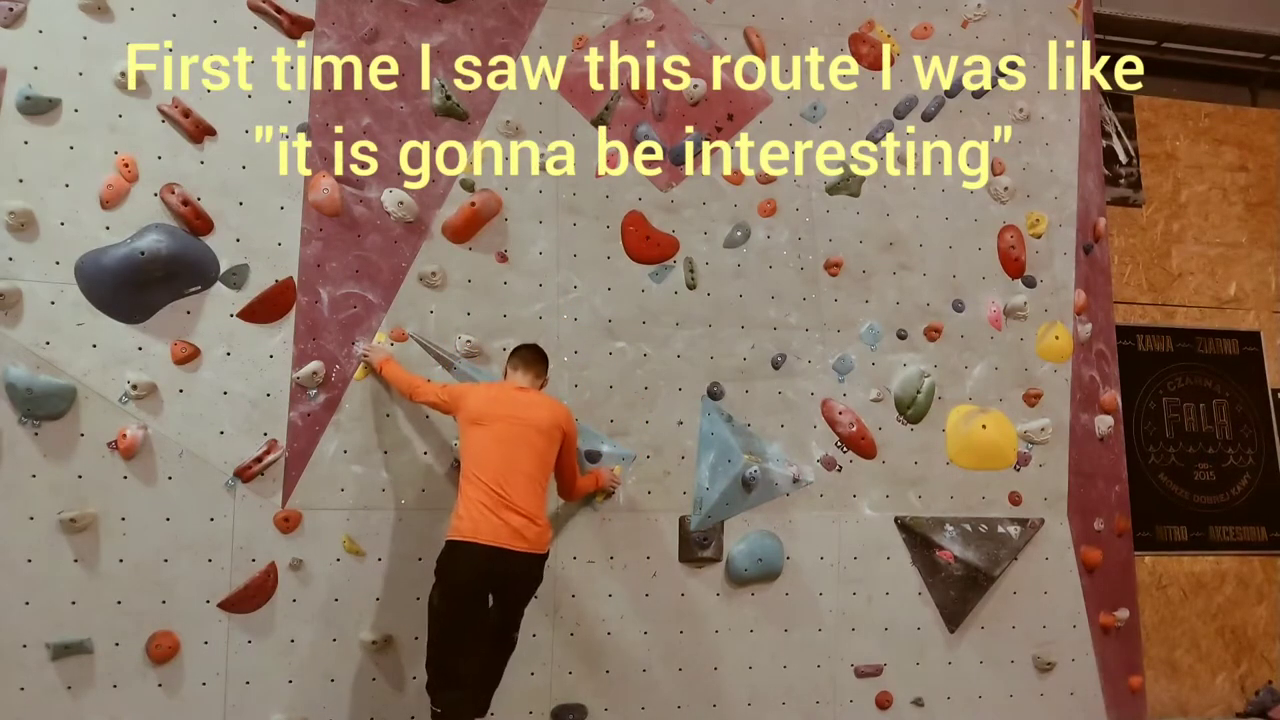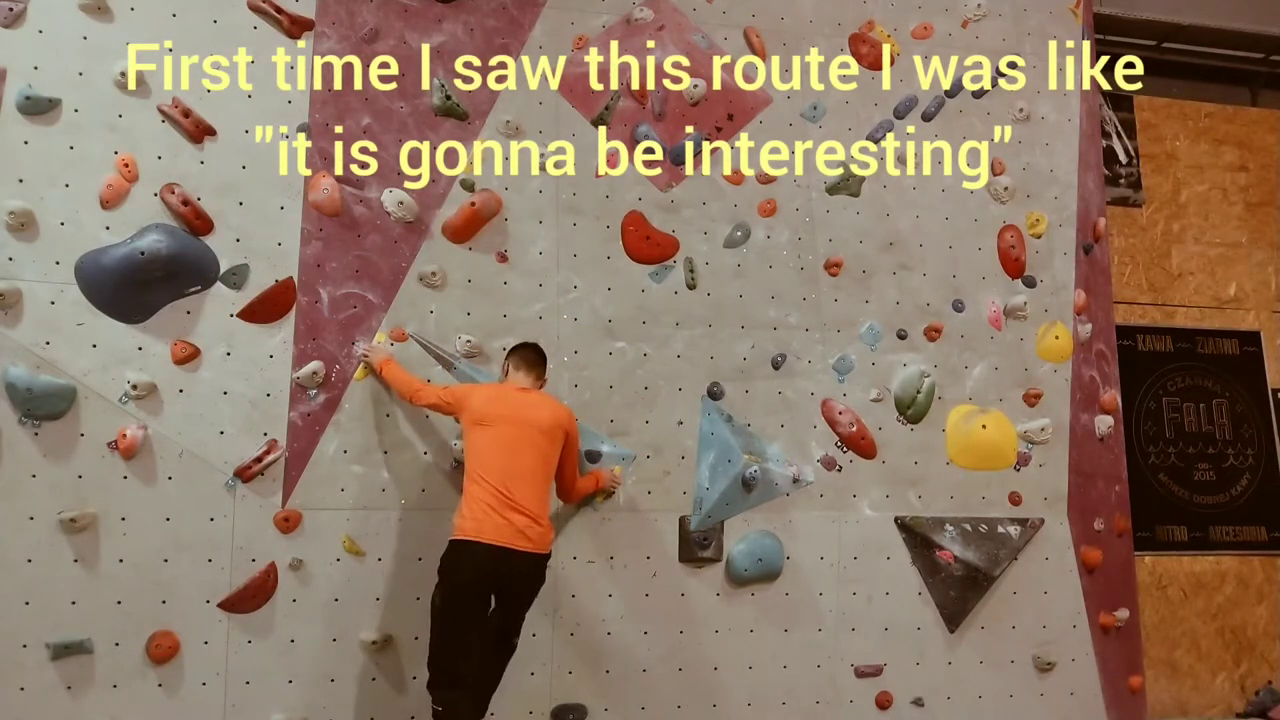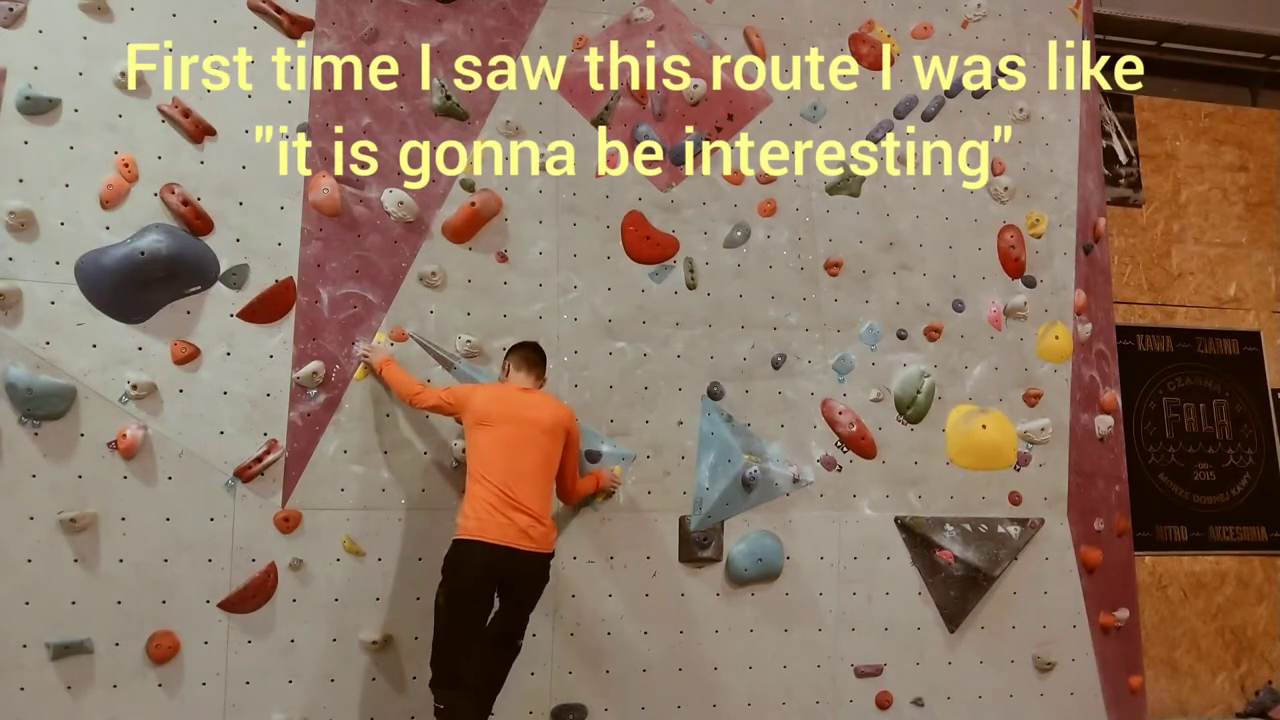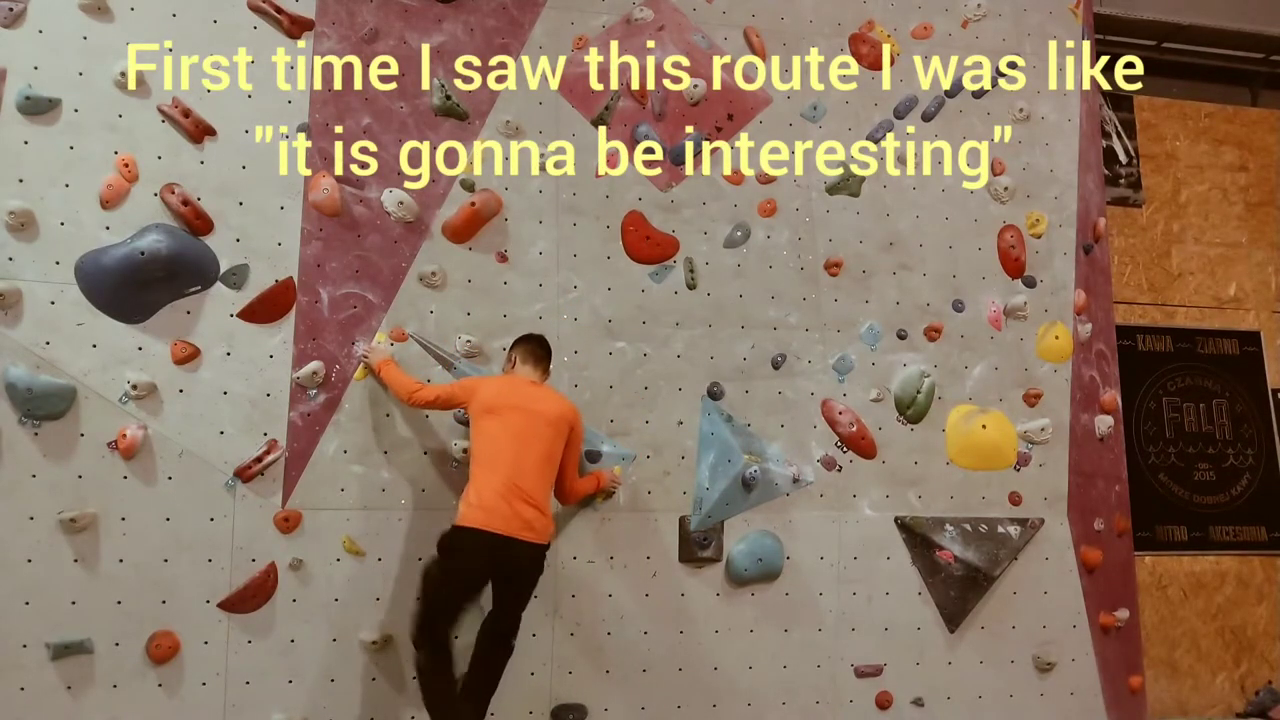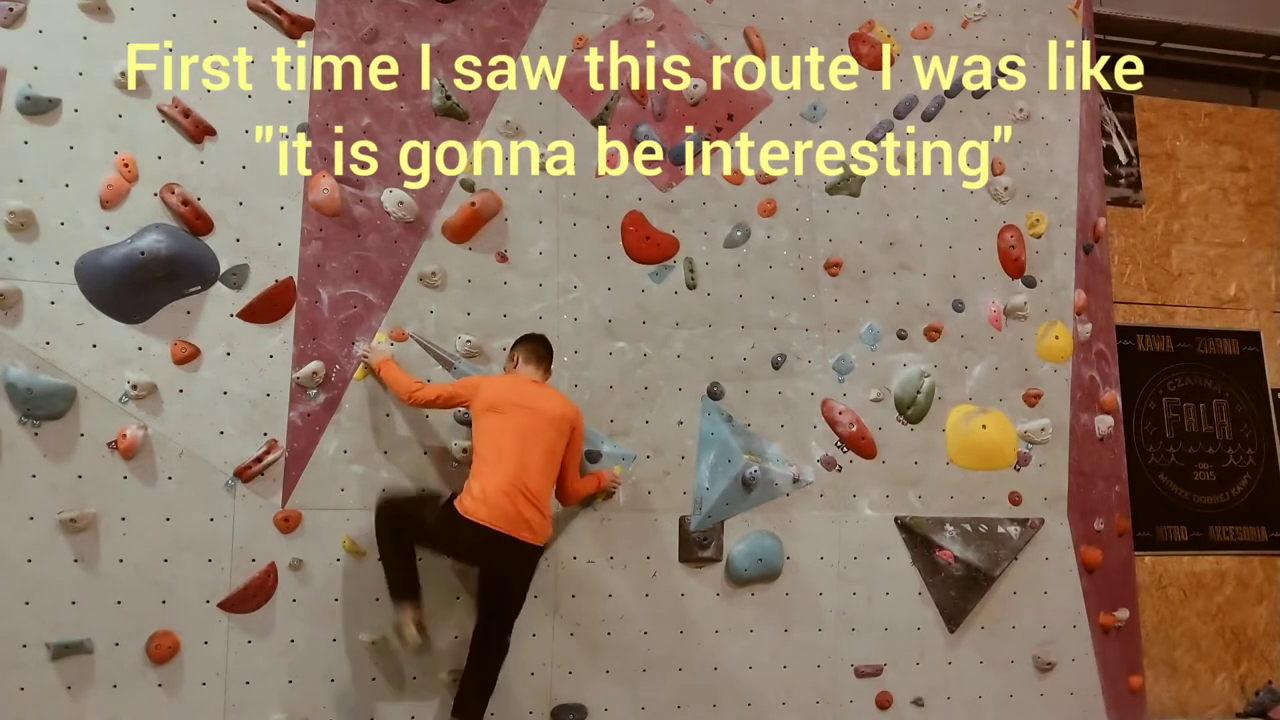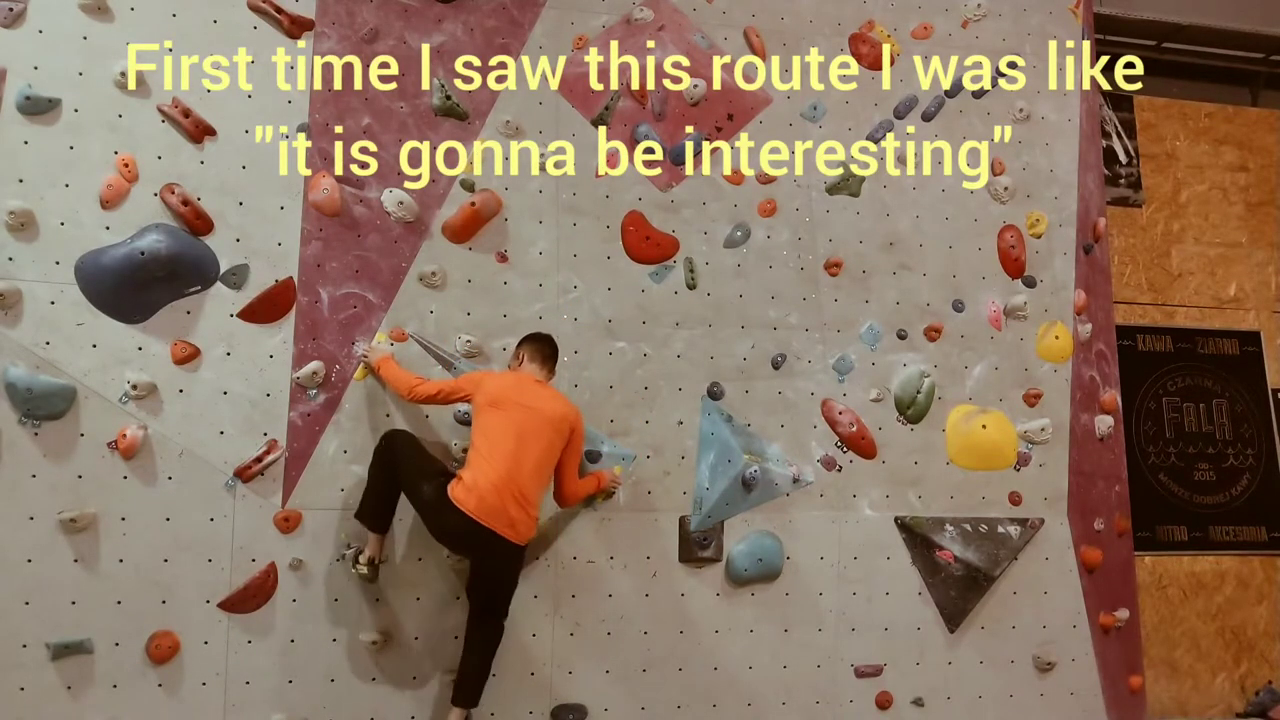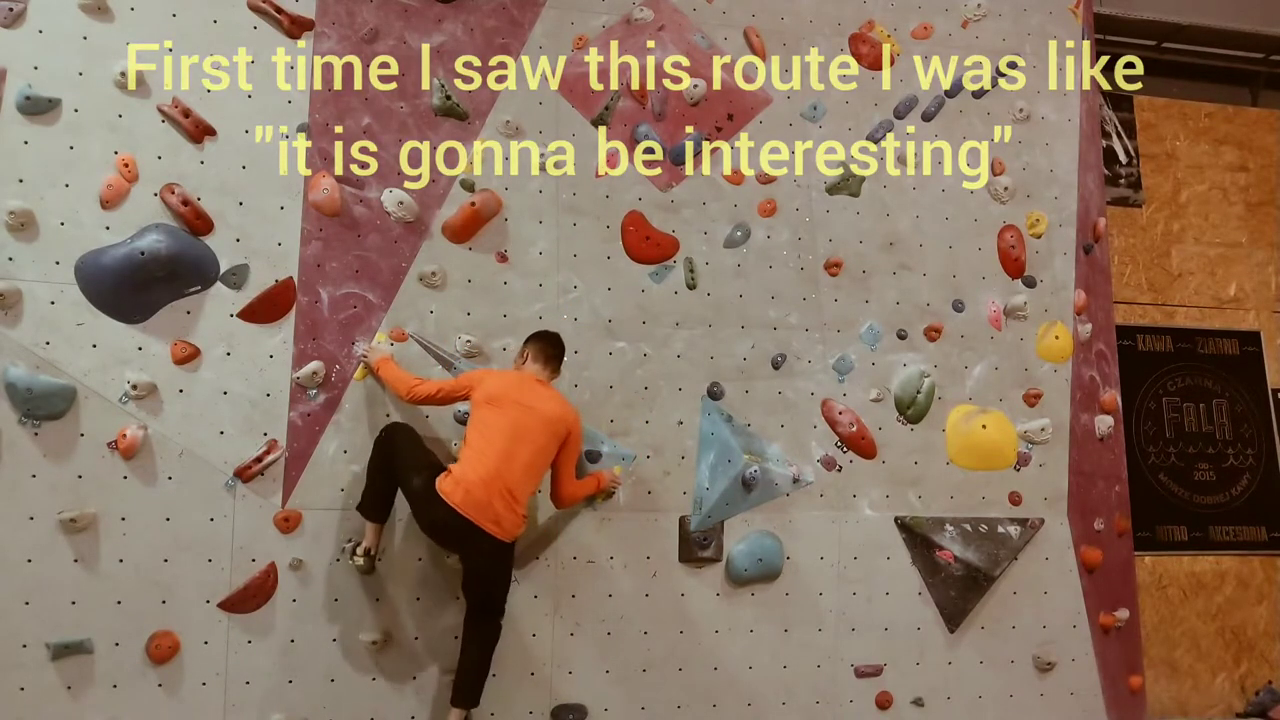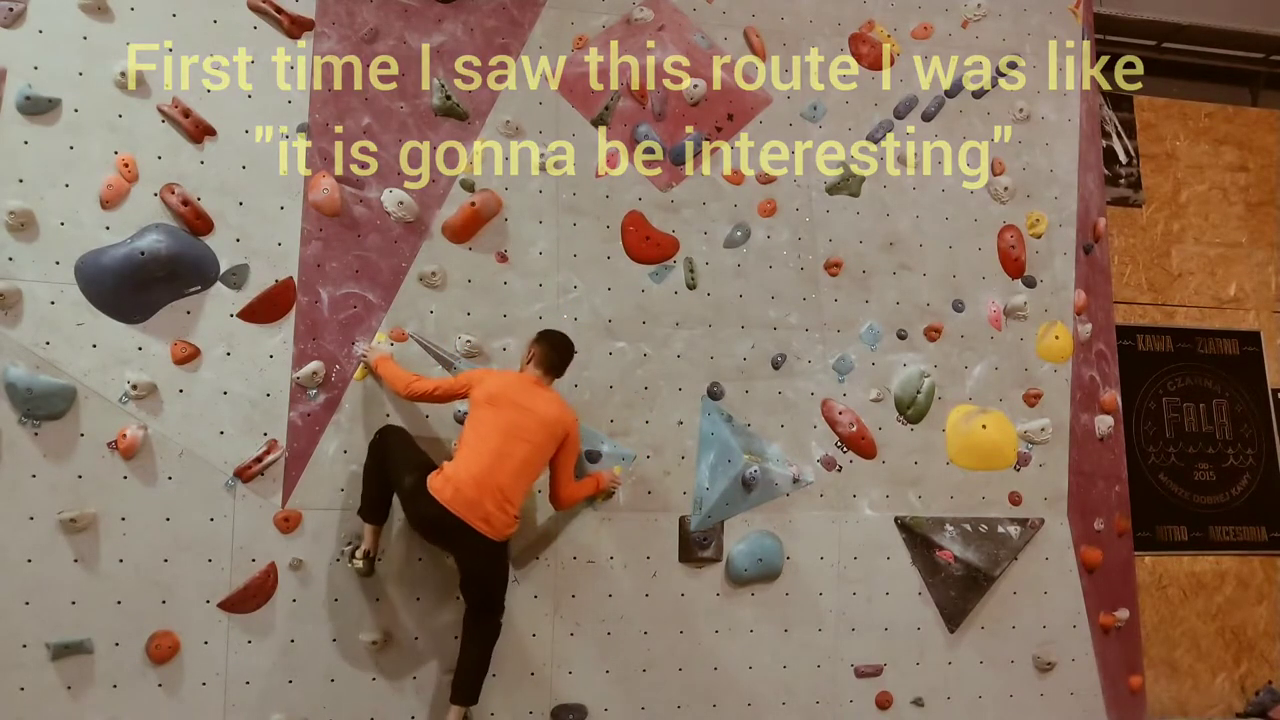
dt=0.2s
person 1, frame 1
left shoulder: (472, 396)
right shoulder: (559, 415)
left elbow: (417, 389)
right elbow: (570, 489)
left wrist: (384, 362)
right wrist: (598, 479)
left hip: (470, 546)
right hip: (528, 553)
left knee: (449, 668)
right knee: (499, 638)
person 1, frame 2
left shoulder: (475, 397)
right shoulder: (561, 416)
left elbow: (417, 392)
right elbow: (568, 492)
left wrist: (384, 362)
right wrist: (598, 480)
left hip: (473, 546)
right hip: (531, 553)
left knee: (451, 667)
right knee: (499, 642)
person 1, frame 3
left shoulder: (476, 398)
right shoulder: (563, 416)
left elbow: (417, 395)
right elbow: (568, 493)
left wrist: (384, 363)
right wrist: (599, 480)
left hip: (476, 545)
right hip: (534, 554)
left knee: (453, 667)
right knee: (503, 644)
person 1, frame 4
left shoulder: (483, 388)
right shoulder: (567, 412)
left elbow: (416, 395)
right elbow: (566, 493)
left wrist: (383, 364)
right wrist: (599, 480)
left hip: (475, 532)
right hip: (531, 545)
left knee: (431, 637)
right knee: (500, 636)
person 1, frame 5
left shoulder: (487, 386)
right shoulder: (569, 413)
left elbow: (416, 394)
right elbow: (568, 494)
left wrist: (383, 363)
right wrist: (599, 480)
left hip: (471, 524)
right hip: (525, 544)
left knee: (393, 512)
right knee: (494, 630)
left ankle: (409, 616)
person 1, frame 6
left shoulder: (489, 381)
right shoulder: (570, 415)
left elbow: (416, 390)
right elbow: (565, 495)
left wrist: (382, 362)
right wrist: (599, 480)
left hip: (456, 512)
right hip: (509, 540)
left knee: (395, 442)
right knee: (487, 622)
left ankle: (371, 553)
person 1, frame 7
left shoulder: (489, 380)
right shoulder: (567, 417)
left elbow: (414, 391)
right elbow: (562, 496)
left wrist: (382, 362)
right wrist: (598, 481)
left hip: (443, 506)
right hip: (495, 536)
left knee: (394, 435)
right knee: (485, 620)
left ankle: (369, 545)
person 1, frame 8
left shoulder: (489, 379)
right shoulder: (565, 421)
left elbow: (412, 388)
right elbow: (561, 498)
left wrist: (381, 361)
right wrist: (597, 482)
left hip: (432, 506)
right hip: (487, 537)
left knee: (389, 438)
right knee: (485, 618)
left ankle: (368, 547)
